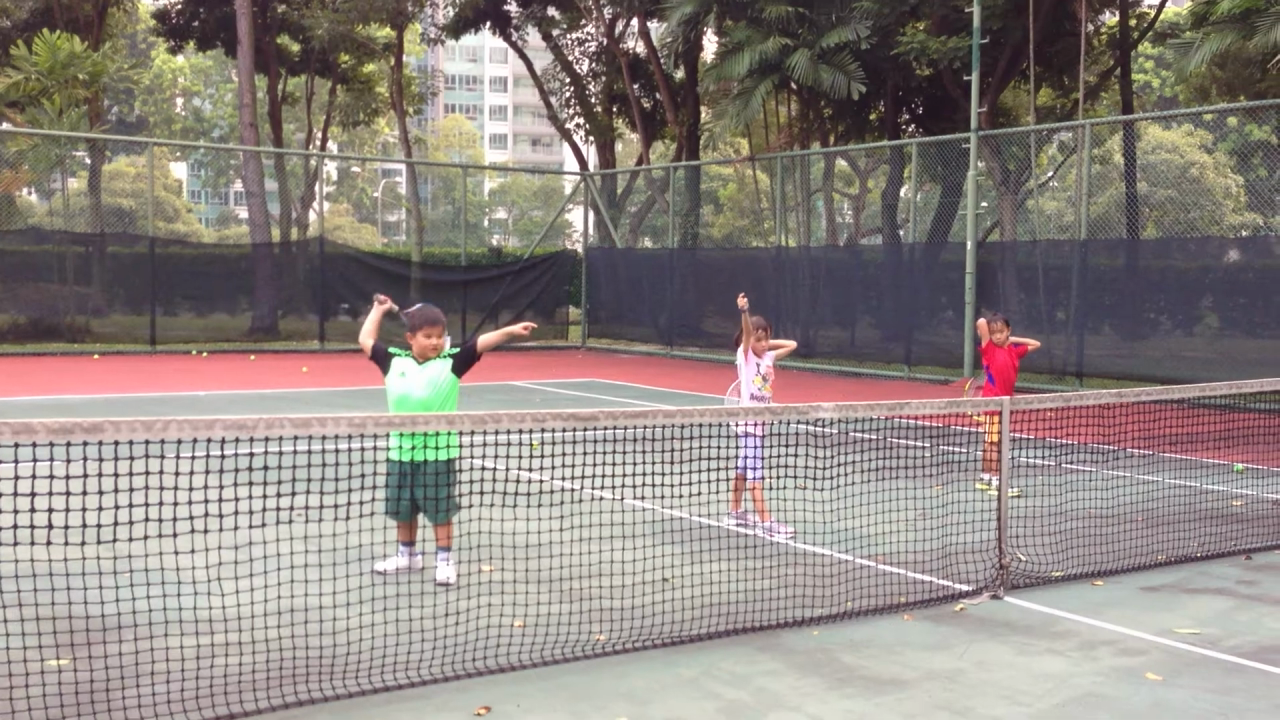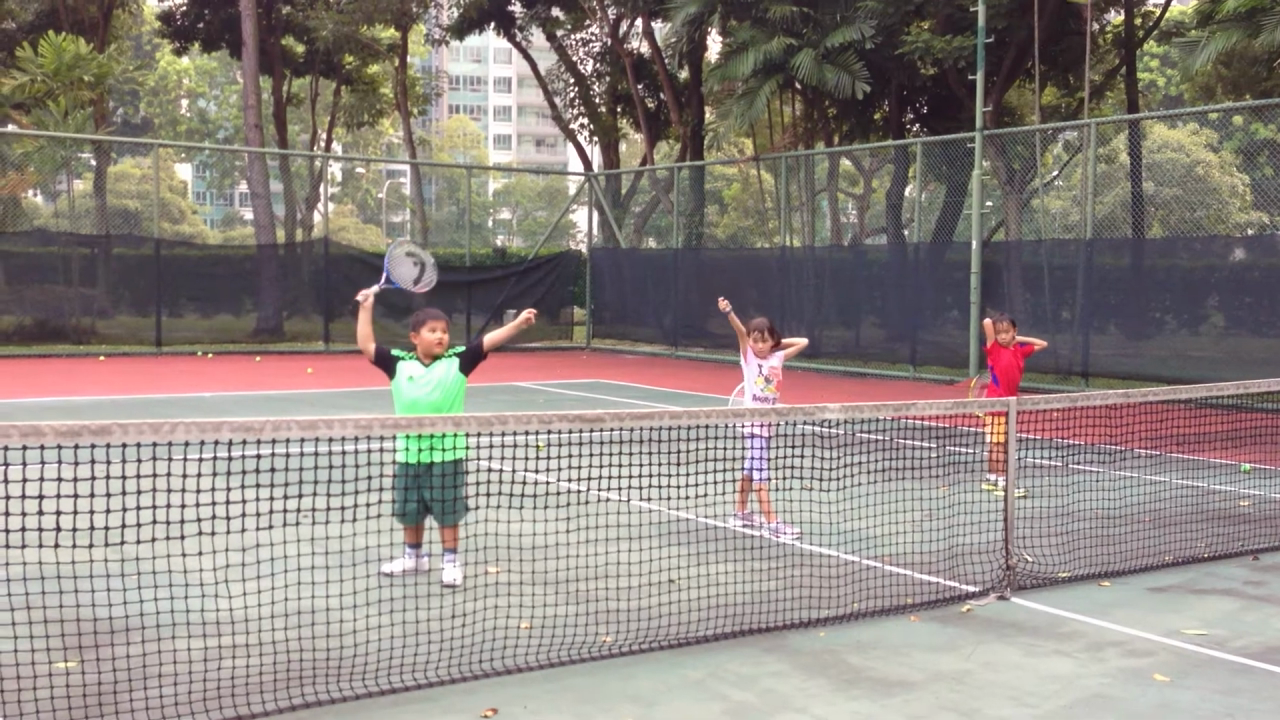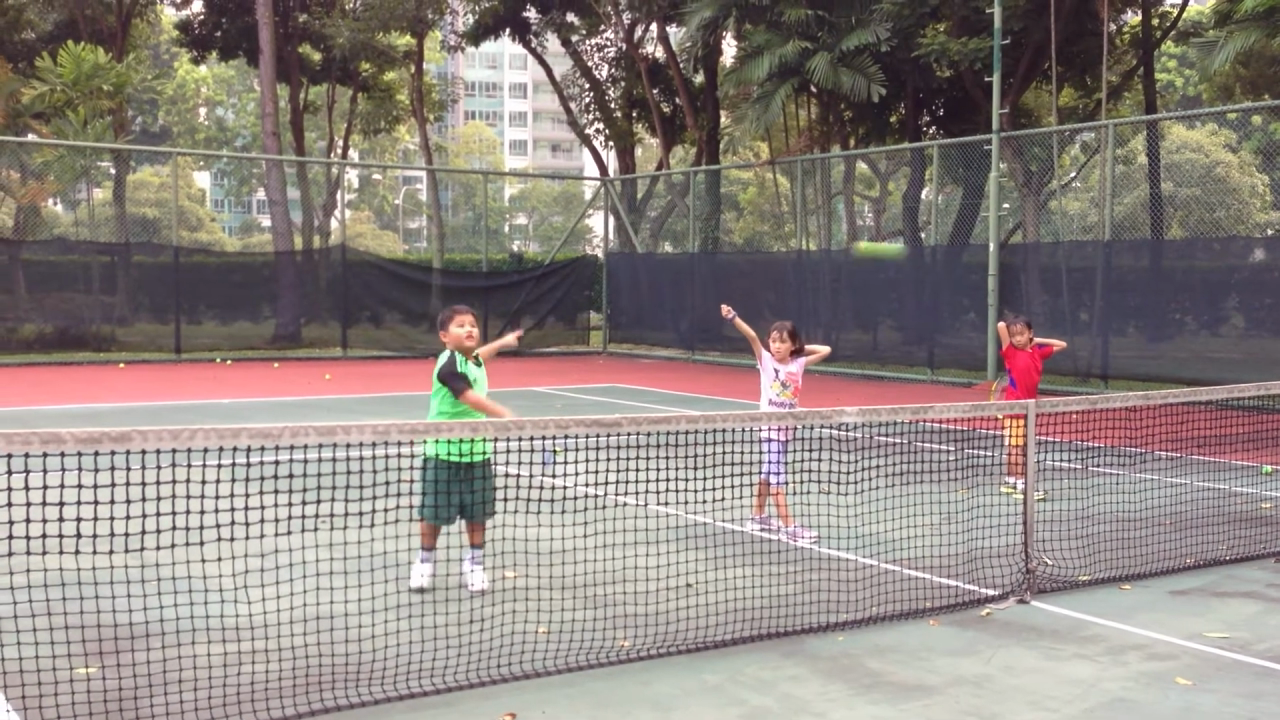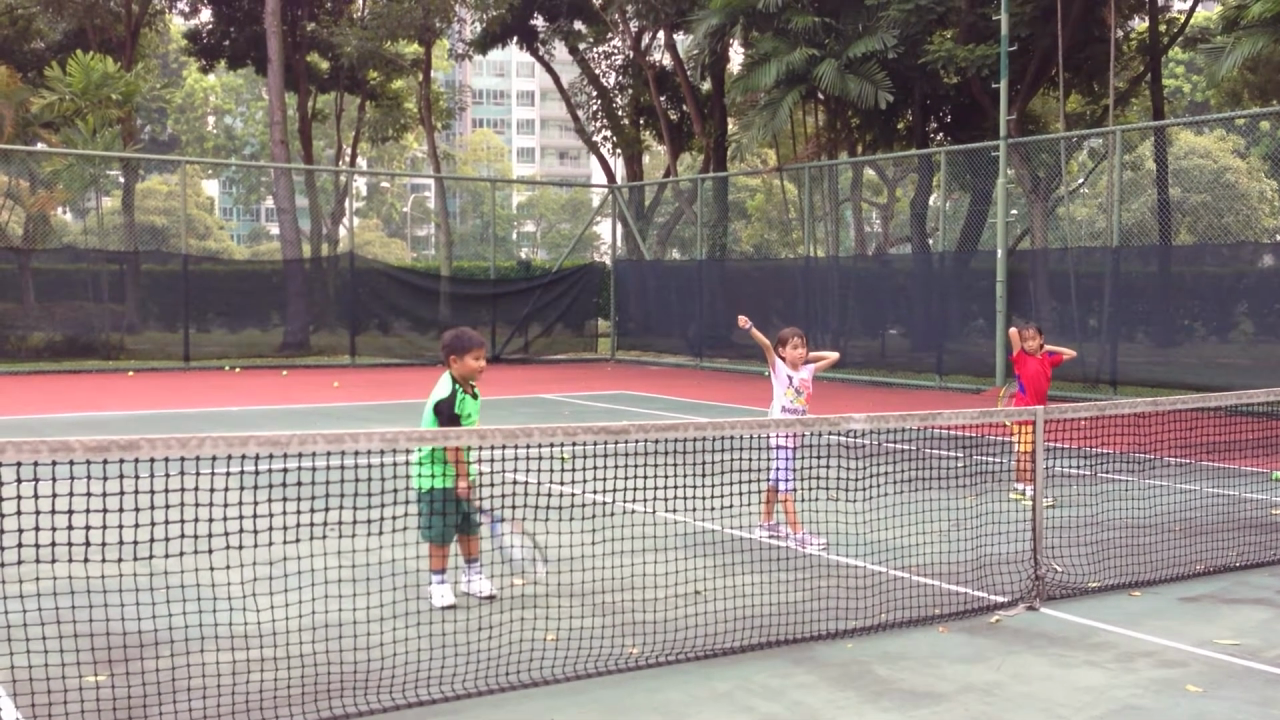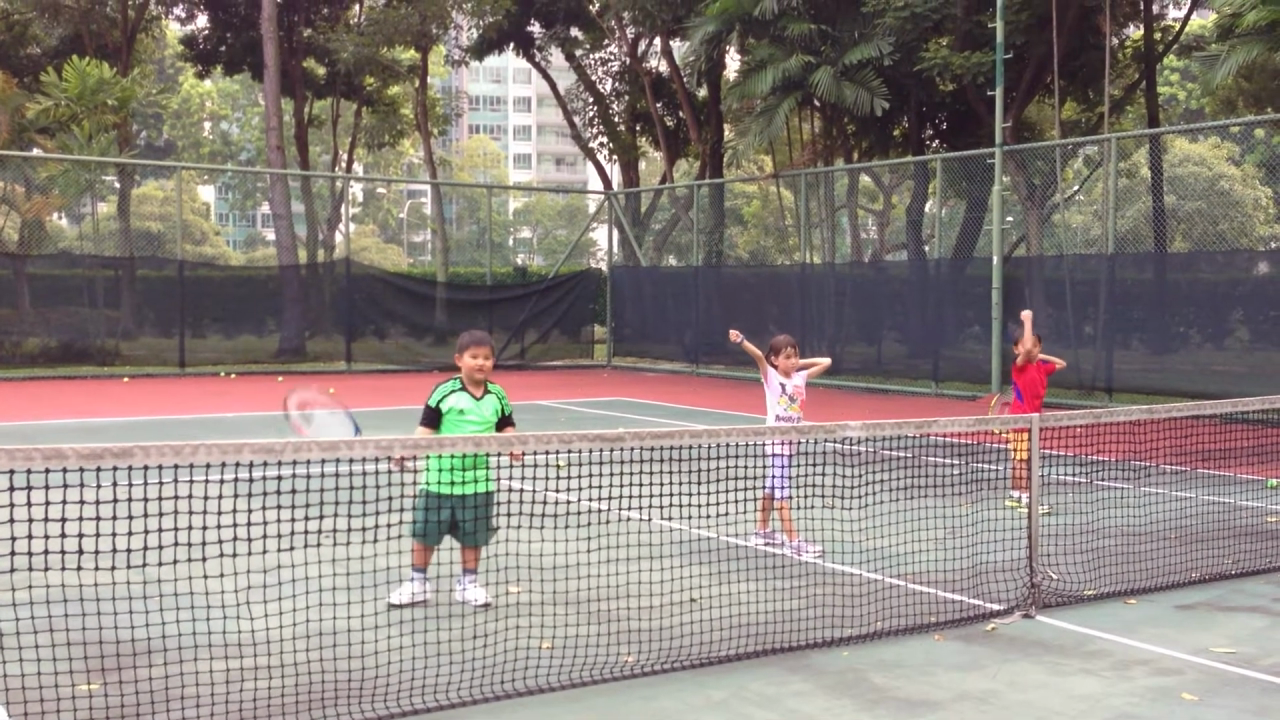
dt=0.7s
person 1, frame 1
left shoulder: (452, 362)
right shoulder: (394, 361)
left elbow: (482, 343)
right elbow: (366, 341)
left wrist: (511, 330)
right wrist: (379, 310)
left hip: (439, 450)
right hip: (401, 449)
left knee: (441, 509)
right knee: (403, 508)
left ankle: (444, 560)
right ankle: (407, 555)
person 1, frame 2
left shoulder: (458, 361)
right shoulder: (399, 363)
left elbow: (489, 340)
right elbow: (366, 345)
left wrist: (518, 323)
right wrist: (365, 308)
left hip: (446, 452)
right hip: (409, 452)
left knee: (448, 511)
right knee: (410, 510)
left ankle: (451, 562)
right ankle: (414, 556)
person 1, frame 3
left shoulder: (473, 358)
right shoulder: (449, 364)
right elbow: (469, 396)
left wrist: (502, 343)
right wrist: (501, 414)
left hip: (477, 450)
right hip: (444, 449)
left knee: (477, 511)
right knee: (437, 511)
left ankle: (474, 566)
right ankle: (425, 561)
person 1, frame 4
left shoulder: (465, 385)
right shoulder: (448, 396)
right wrist: (461, 477)
left hip: (458, 471)
right hip: (438, 473)
left knee: (469, 526)
right knee: (441, 532)
left ankle: (473, 575)
right ankle: (439, 584)
person 1, frame 5
left shoulder: (498, 396)
right shoulder: (444, 392)
left elbow: (506, 426)
right elbow: (427, 427)
left hip: (478, 479)
right hip: (440, 477)
left knee: (474, 535)
right knee: (425, 532)
left ankle: (468, 583)
right ankle: (417, 583)
person 2, frame 1
left shoulder: (768, 358)
right shoulder: (745, 355)
left elbow: (791, 345)
right elbow: (746, 331)
left wrist: (770, 343)
right wrist: (744, 311)
left hip: (760, 420)
right hip: (749, 421)
left knee: (744, 469)
right knee: (755, 473)
left ankle: (735, 512)
right ankle: (765, 522)
person 2, frame 2
left shoulder: (777, 358)
right shoulder: (748, 357)
left elbow: (803, 342)
right elbow: (740, 332)
left wrist: (776, 343)
right wrist: (728, 312)
left hip: (768, 422)
right hip: (754, 422)
left knee: (750, 470)
right knee: (760, 474)
left ankle: (740, 514)
right ankle: (771, 523)
person 2, frame 3
left shoulder: (798, 364)
right shoulder: (766, 361)
left elbow: (825, 350)
right elbow: (752, 336)
left wrist: (801, 348)
right wrist: (732, 317)
left hip: (786, 427)
right hip: (770, 427)
left knee: (768, 474)
right knee: (777, 477)
left ankle: (758, 517)
right ankle: (788, 526)
person 2, frame 4
left shoulder: (807, 371)
right shoulder: (778, 368)
left elbow: (834, 356)
right elbow: (766, 346)
left wrist: (809, 355)
right wrist: (749, 328)
left hip: (795, 434)
right hip: (781, 433)
left knee: (777, 480)
right knee: (786, 484)
left ankle: (766, 524)
right ankle: (797, 534)
person 2, frame 5
left shoulder: (800, 377)
right shoulder: (771, 377)
left elbow: (826, 362)
right elbow: (758, 356)
left wrist: (801, 363)
right wrist: (741, 340)
left hip: (790, 441)
right hip: (777, 441)
left knee: (772, 488)
right knee: (782, 492)
left ankle: (762, 531)
right ankle: (792, 541)
person 3, frame 1
left shoulder: (1014, 350)
right shoulder: (989, 348)
left elbow: (1036, 344)
right elbow: (981, 322)
left wrist: (1013, 339)
right wrist: (983, 335)
left knee: (991, 442)
right knee: (993, 442)
left ankle: (985, 477)
right ankle: (996, 481)
person 3, frame 2
left shoulder: (1019, 350)
right shoulder: (994, 349)
left elbow: (1043, 344)
right elbow: (987, 322)
left wrist: (1019, 339)
right wrist: (992, 327)
left knee: (996, 444)
right knee: (998, 444)
left ankle: (991, 478)
right ankle: (1002, 482)
person 3, frame 3
left shoulder: (1038, 352)
right shoulder: (1010, 352)
left elbow: (1062, 345)
right elbow: (1000, 325)
left wrist: (1038, 340)
right wrist: (1005, 326)
left knee: (1015, 447)
right knee: (1017, 447)
left ankle: (1010, 481)
right ankle: (1021, 485)
person 3, frame 4
left shoulder: (1048, 359)
right shoulder: (1021, 358)
left elbow: (1072, 354)
right elbow: (1012, 331)
left wrist: (1047, 347)
right wrist: (1019, 332)
left knee: (1024, 452)
right knee: (1026, 453)
left ankle: (1019, 488)
right ankle: (1029, 491)
person 3, frame 5
left shoulder: (1041, 367)
right shoulder: (1019, 365)
left elbow: (1062, 364)
right elbow: (1026, 349)
left wrist: (1042, 356)
right wrist: (1027, 322)
left knee: (1020, 459)
right knee: (1023, 460)
left ankle: (1015, 495)
right ankle: (1025, 499)
